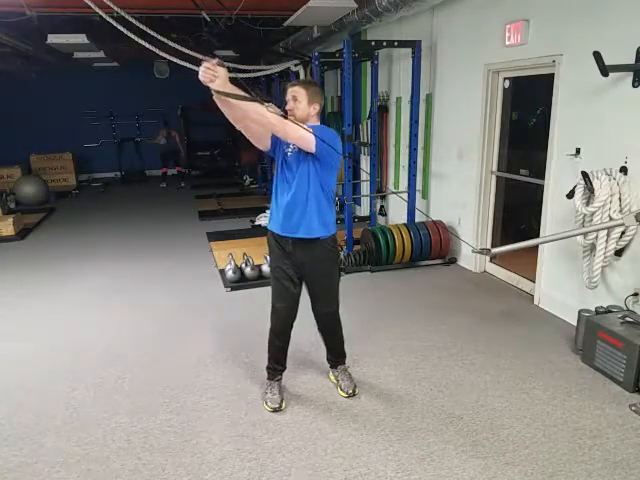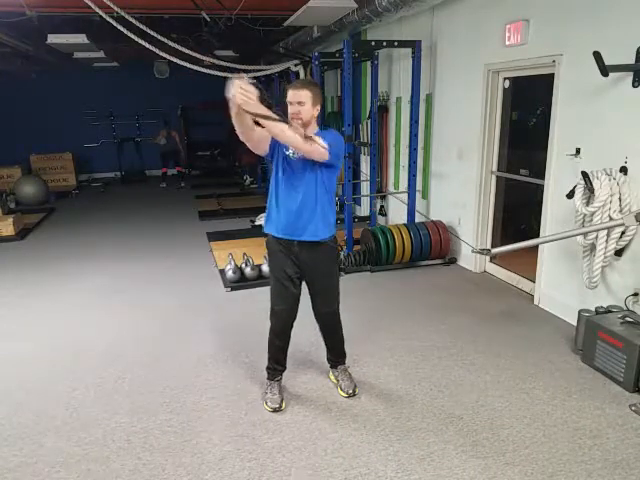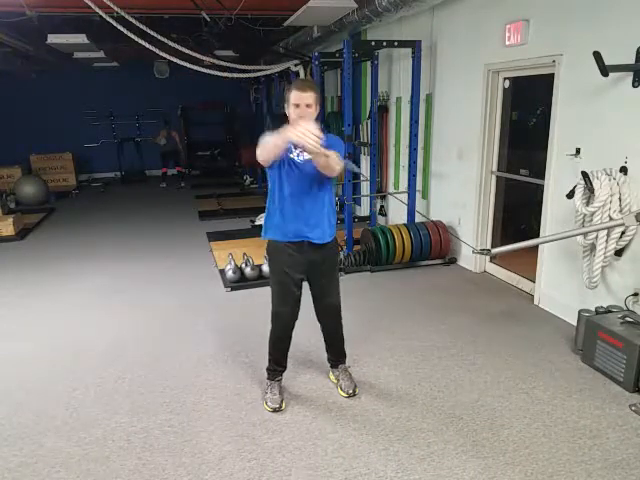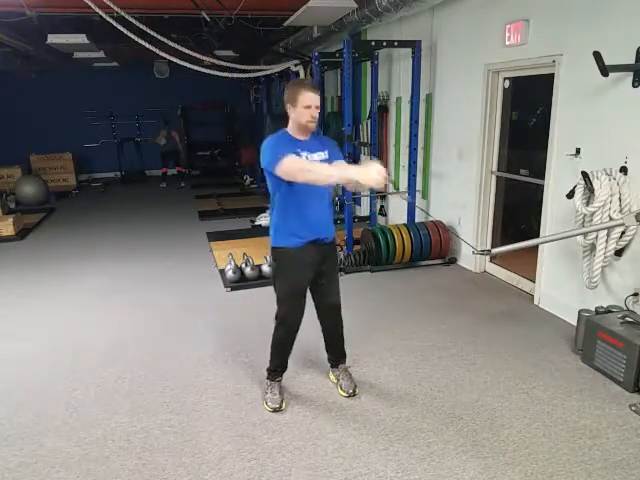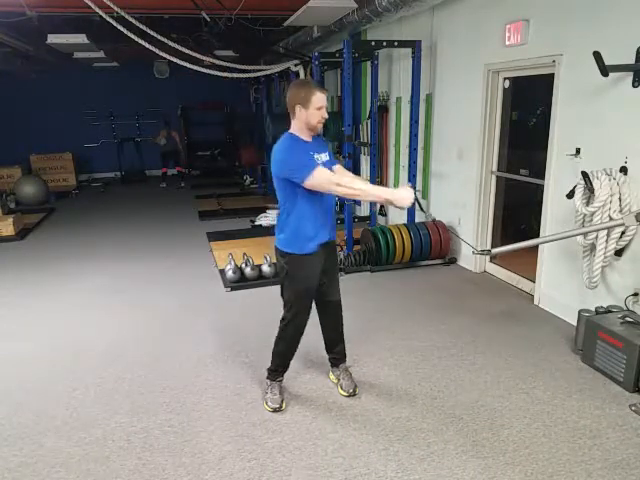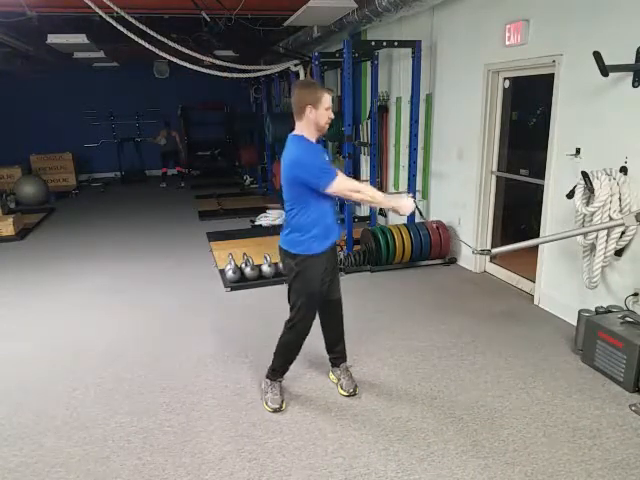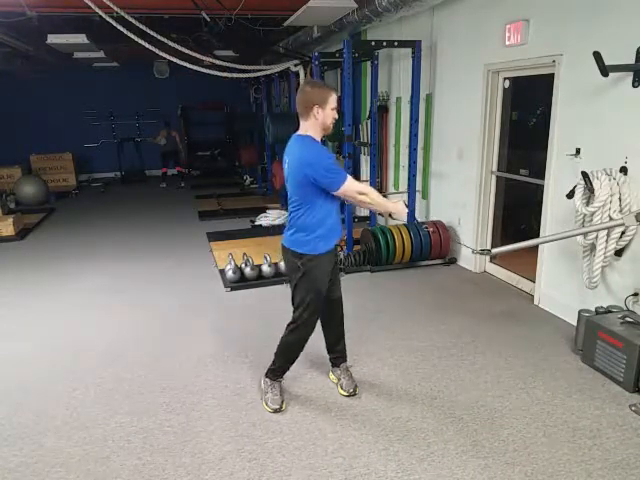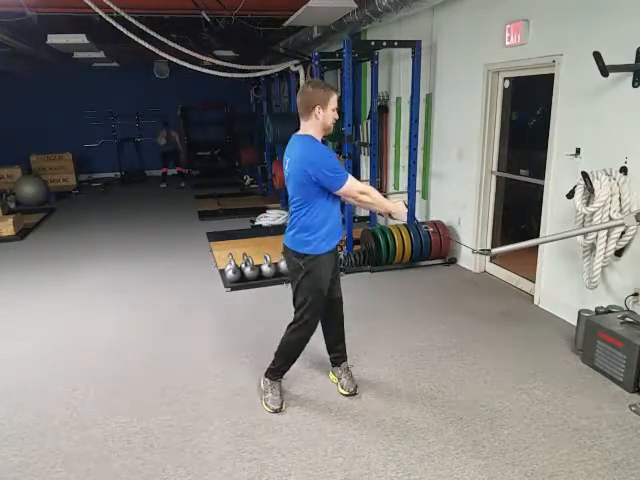
dt=0.2s
person 1, frame 1
left shoulder: (328, 139)
right shoulder: (279, 140)
left elbow: (281, 127)
right elbow: (244, 124)
left wrist: (229, 87)
right wrist: (217, 88)
left hip: (319, 242)
right hip: (282, 241)
left knee: (327, 310)
right knee: (282, 313)
left ankle: (338, 366)
right ankle: (274, 377)
person 1, frame 2
left shoulder: (332, 141)
right shoulder: (274, 141)
left elbow: (306, 149)
right elbow: (249, 136)
left wrist: (258, 110)
right wrist: (238, 104)
left hip: (321, 243)
right hip: (281, 243)
left knee: (328, 311)
right knee: (282, 315)
left ankle: (339, 366)
right ankle: (274, 378)
person 1, frame 3
left shoulder: (330, 143)
right shoulder: (275, 140)
left elbow: (332, 168)
right elbow: (265, 152)
left wrist: (317, 149)
right wrist: (291, 136)
left hip: (324, 243)
right hip: (284, 244)
left knee: (330, 310)
right knee: (283, 314)
left ankle: (338, 365)
right ankle: (274, 378)
person 1, frame 4
left shoulder: (327, 145)
right shoulder: (275, 145)
left elbow: (341, 176)
right elbow: (303, 173)
left wrist: (365, 176)
right wrist: (356, 172)
left hip: (325, 243)
right hip: (290, 247)
left knee: (331, 310)
right knee: (289, 316)
left ankle: (338, 366)
right ankle: (274, 378)
person 1, frame 5
left shoulder: (319, 144)
right shoulder: (288, 151)
left elbow: (346, 176)
right elbow: (336, 186)
left wrist: (388, 193)
right wrist: (390, 195)
left hip: (324, 245)
right hip: (298, 251)
left knee: (331, 309)
right knee: (295, 317)
left ankle: (338, 366)
right ankle: (274, 378)
person 1, frame 6
left shoulder: (308, 147)
right shoulder: (302, 155)
left elbow: (343, 184)
right elbow: (352, 191)
left wrist: (388, 200)
right wrist: (395, 203)
left hip: (322, 246)
right hip: (303, 253)
left knee: (332, 308)
right knee: (301, 317)
left ankle: (339, 365)
right ankle: (273, 378)
person 1, frame 7
left shoulder: (300, 145)
right shoulder: (313, 155)
left elbow: (343, 190)
right elbow: (357, 192)
left wrist: (382, 205)
right wrist: (392, 208)
left hip: (321, 247)
right hip: (307, 253)
left knee: (332, 307)
right knee: (305, 318)
left ankle: (338, 365)
right ankle: (272, 378)
person 1, frame 8
left shoulder: (299, 145)
right shoulder: (316, 154)
left elbow: (342, 192)
right elbow: (359, 192)
left wrist: (380, 206)
right wrist: (392, 208)
left hip: (321, 247)
right hip: (309, 253)
left knee: (333, 307)
right knee: (306, 319)
left ankle: (339, 365)
right ankle: (272, 377)
